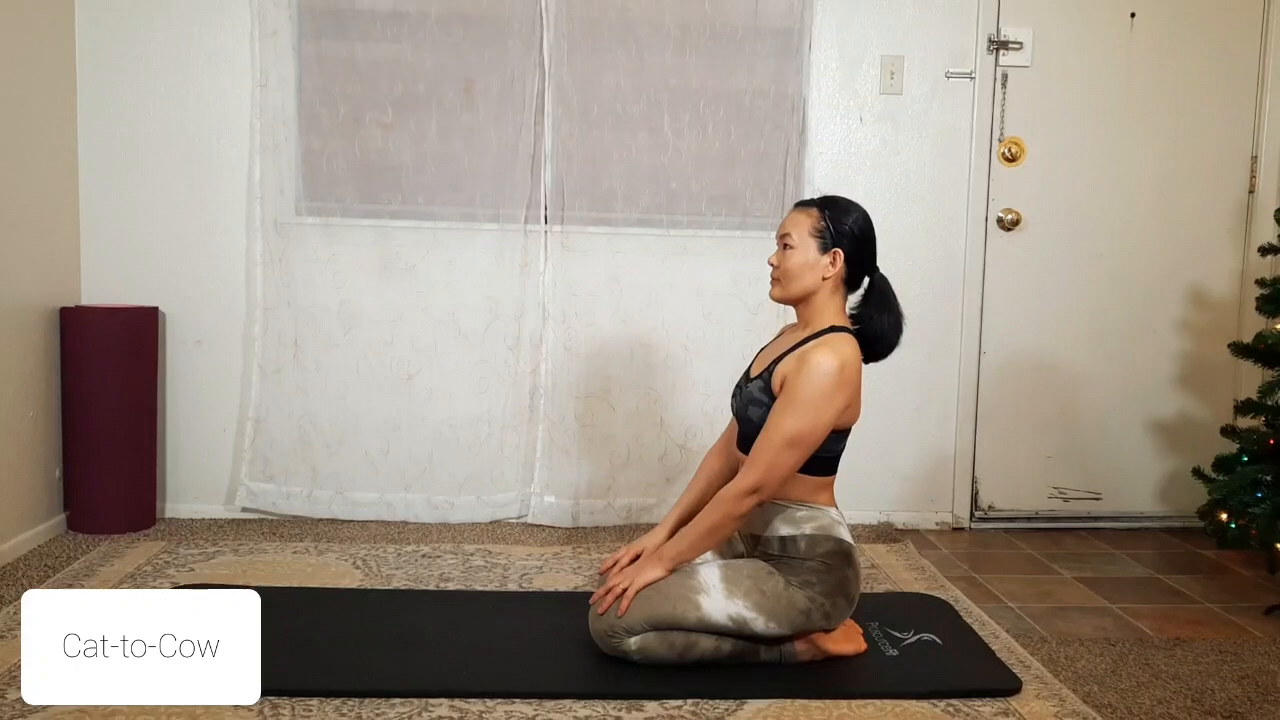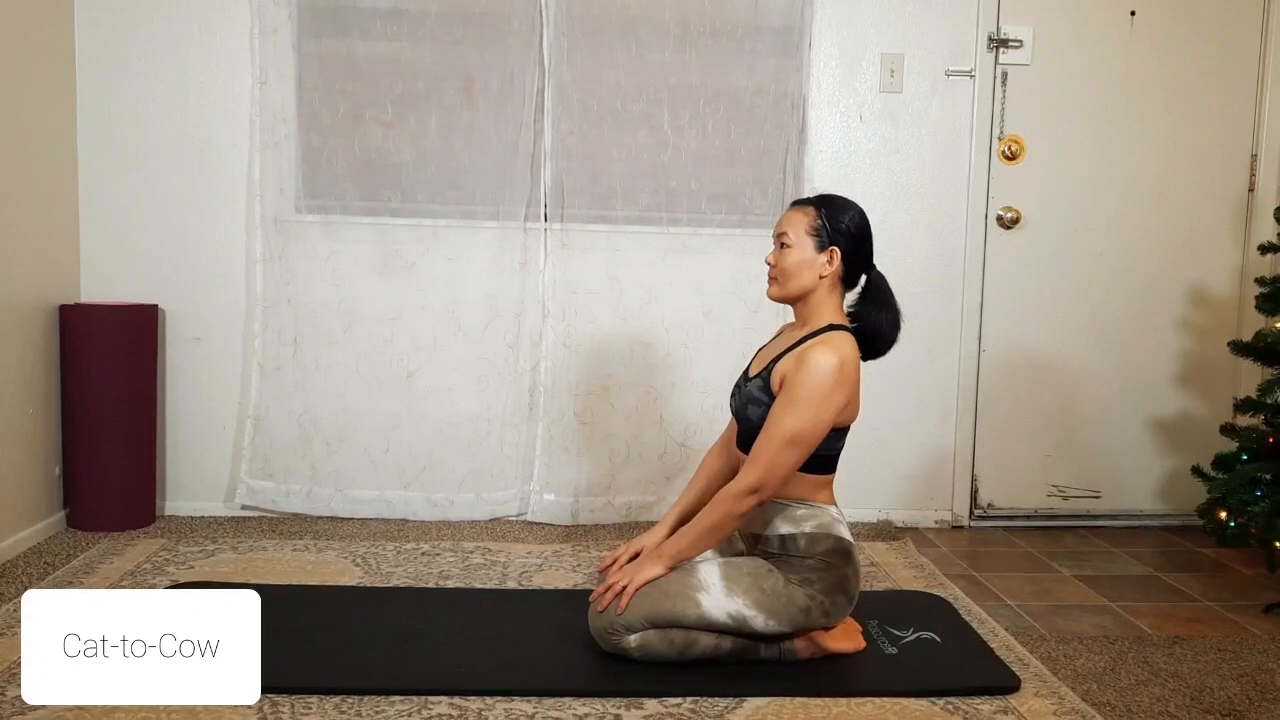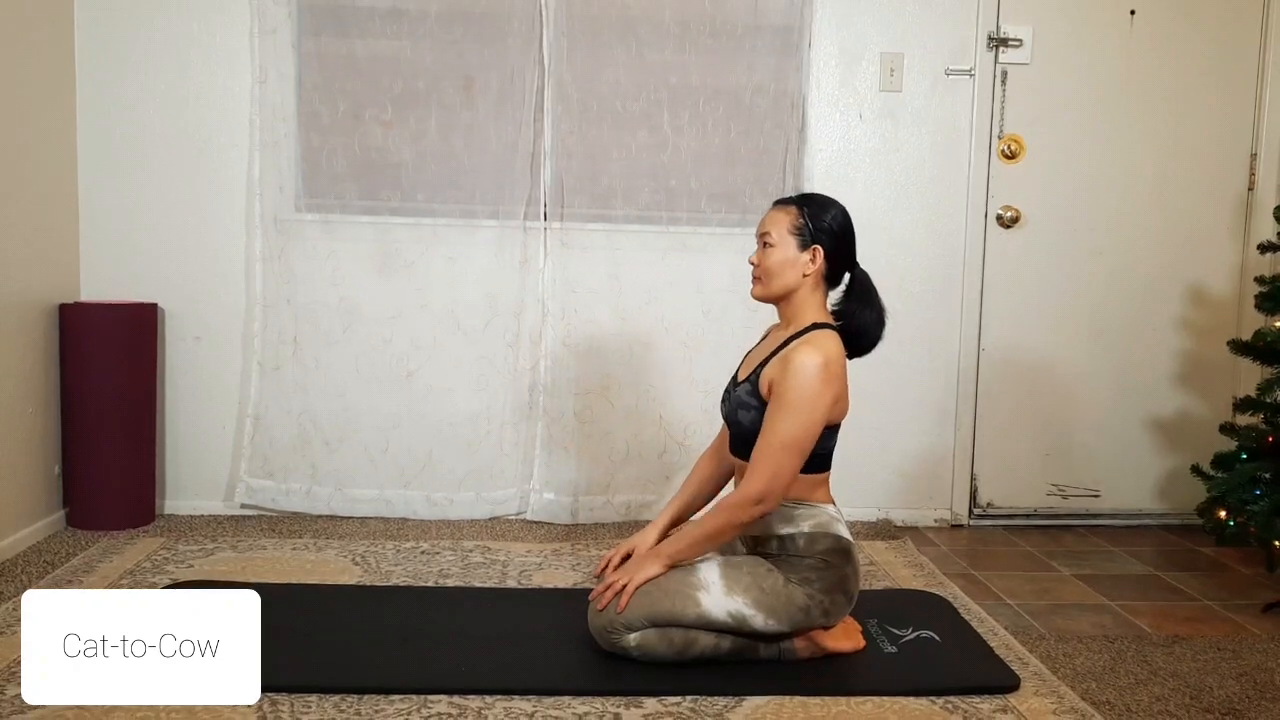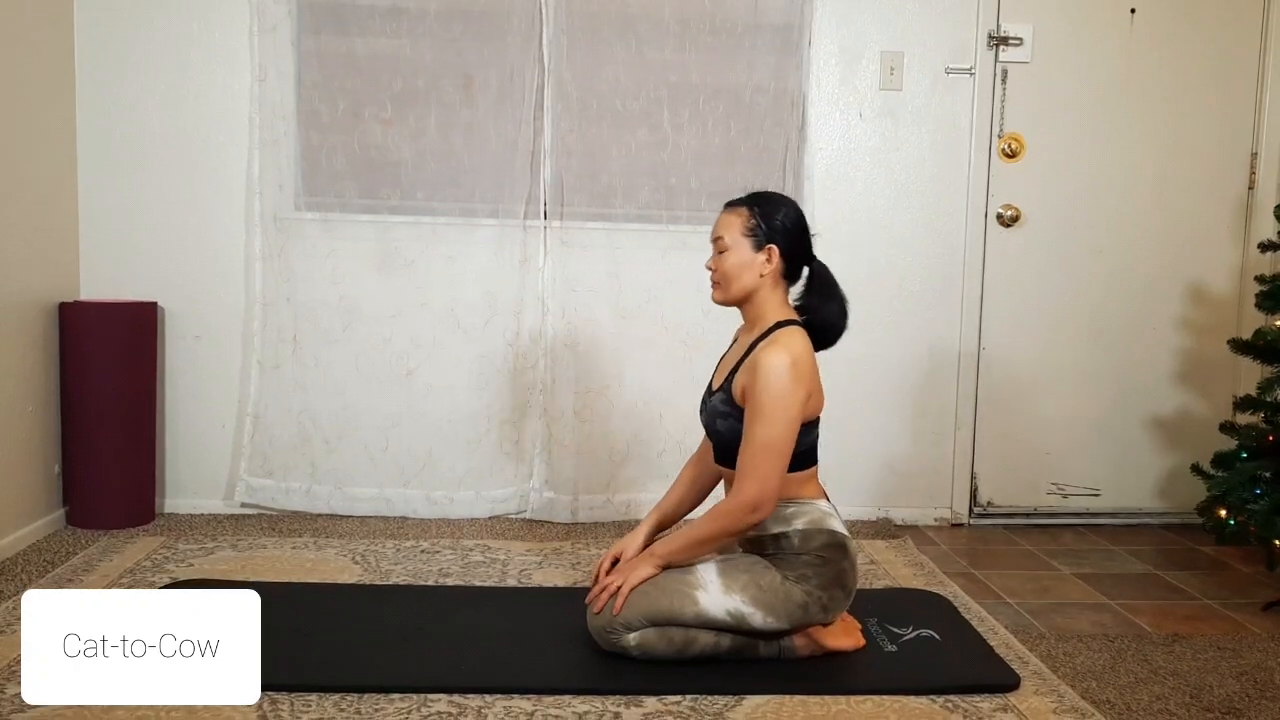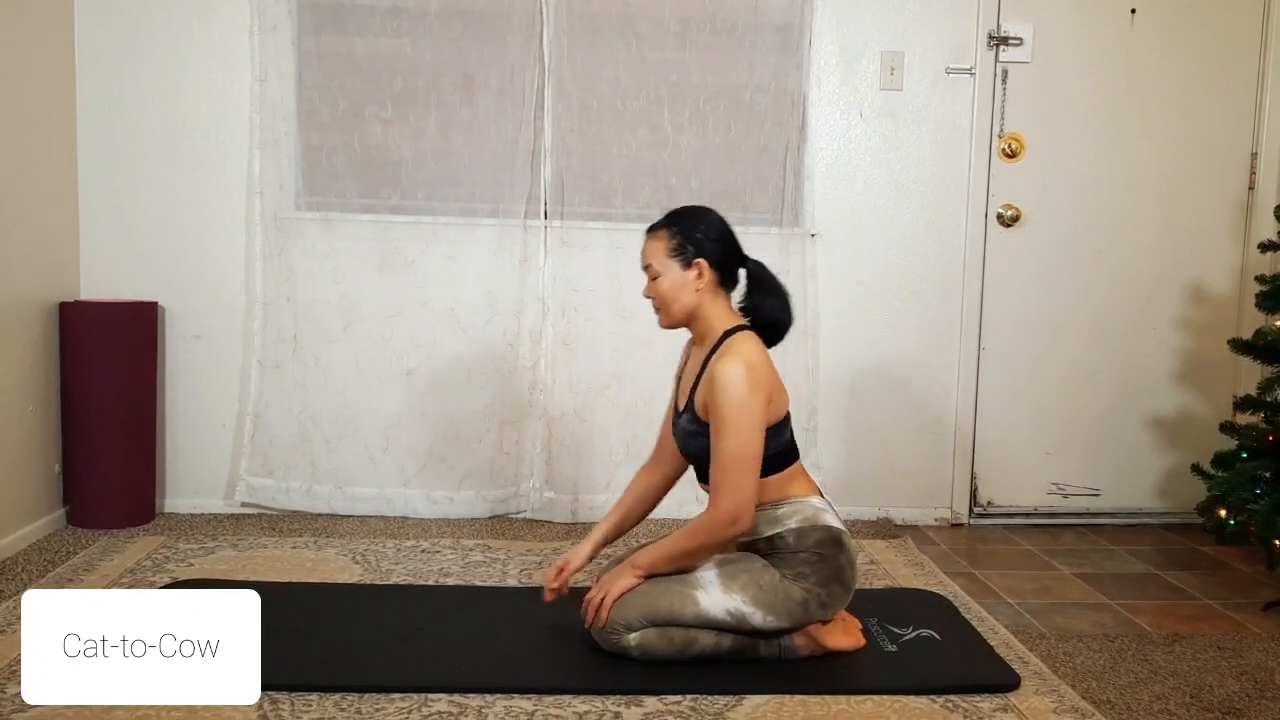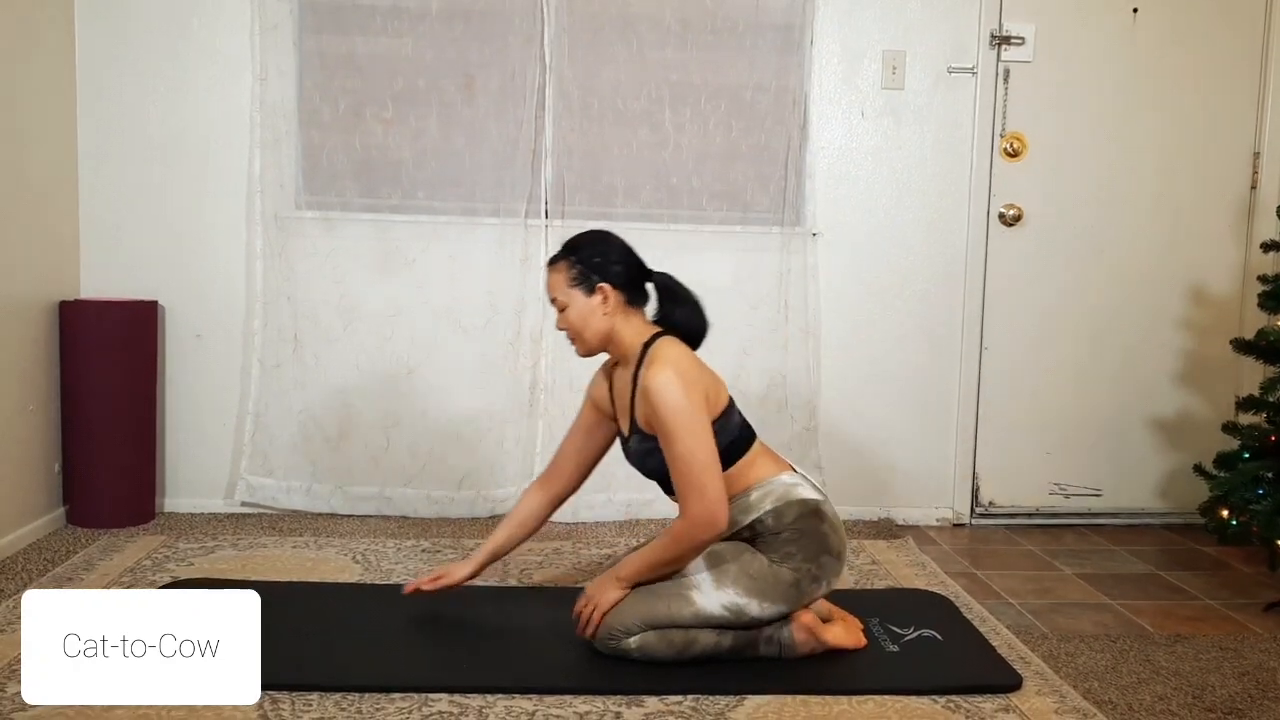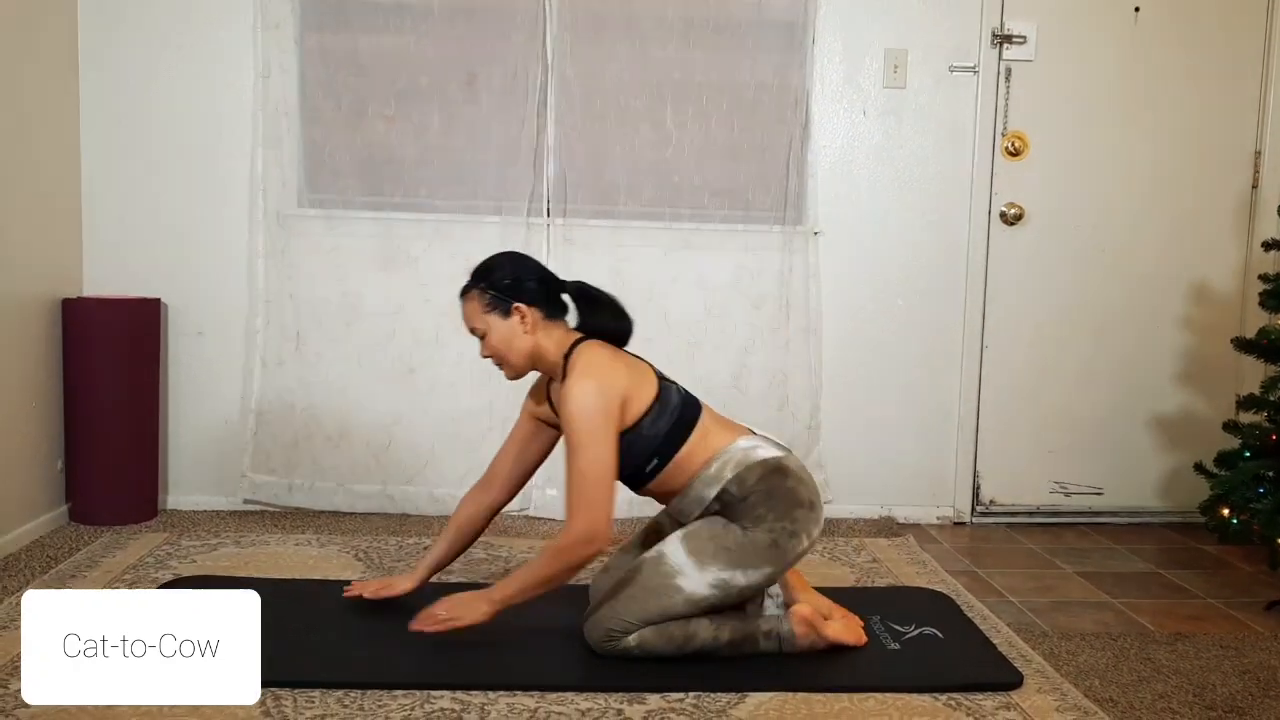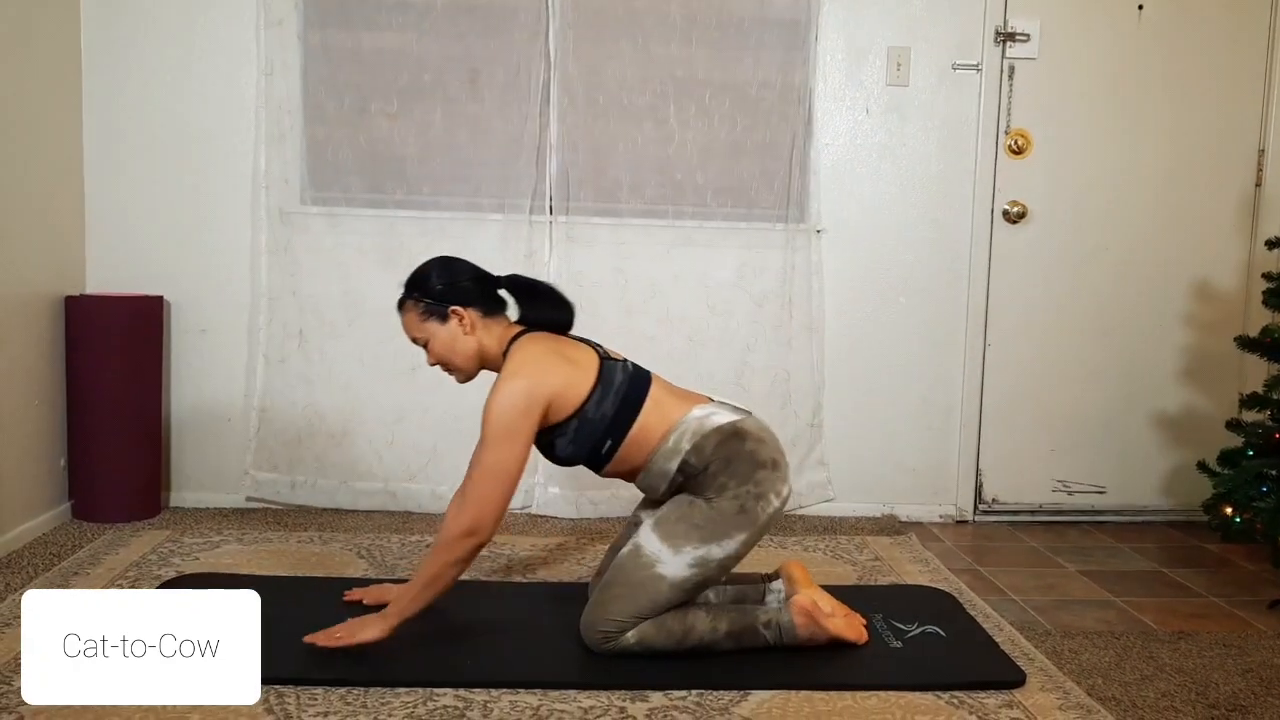
dt=0.3s
person 1, frame 1
left shoulder: (828, 361)
right shoulder: (792, 338)
left elbow: (752, 486)
right elbow: (729, 448)
left wrist: (663, 560)
right wrist: (663, 532)
left hip: (805, 567)
right hip: (758, 539)
left knee: (613, 621)
right knee: (614, 587)
left ankle: (801, 641)
right ankle: (796, 627)
person 1, frame 2
left shoulder: (827, 359)
right shoulder: (792, 338)
left elbow: (752, 486)
right elbow: (730, 448)
left wrist: (662, 558)
right wrist: (663, 530)
left hip: (804, 565)
right hip: (759, 537)
left knee: (614, 617)
right knee: (615, 586)
left ankle: (803, 638)
right ankle: (793, 625)
person 1, frame 3
left shoulder: (811, 359)
right shoulder: (778, 338)
left elbow: (759, 496)
right elbow: (724, 453)
left wrist: (662, 557)
right wrist: (657, 530)
left hip: (805, 565)
right hip: (761, 542)
left knee: (613, 619)
right knee: (614, 585)
left ankle: (798, 639)
right ankle: (797, 624)
person 1, frame 4
left shoulder: (779, 358)
right shoulder: (750, 339)
left elbow: (751, 504)
right elbow: (711, 458)
left wrist: (653, 559)
right wrist: (645, 533)
left hip: (802, 564)
right hip: (760, 543)
left knee: (613, 617)
right knee: (613, 586)
left ankle: (800, 636)
right ankle: (793, 620)
person 1, frame 5
left shoulder: (734, 368)
right shoulder: (698, 352)
left elbow: (730, 517)
right elbow: (663, 465)
left wrist: (636, 567)
right wrist: (589, 547)
left hip: (804, 561)
right hip: (762, 545)
left knee: (616, 620)
right knee: (612, 593)
left ankle: (798, 637)
right ankle: (793, 616)
person 1, frame 6
left shoulder: (663, 378)
right shoulder: (612, 380)
left elbow: (705, 519)
right elbow: (552, 484)
left wrist: (619, 580)
right wrist: (473, 564)
left hip: (791, 539)
right hip: (749, 533)
left knee: (614, 627)
right knee: (608, 596)
left ankle: (793, 632)
right ankle: (780, 604)
person 1, frame 7
left shoulder: (588, 386)
right shoulder: (549, 391)
left elbow: (587, 534)
right elbow: (490, 491)
left wrist: (490, 601)
right wrist: (415, 576)
left hip: (767, 504)
right hip: (719, 500)
left knee: (610, 629)
right knee: (615, 594)
left ankle: (790, 625)
right ankle: (775, 592)
person 1, frame 8
left shoulder: (520, 383)
right shoulder: (525, 364)
left elbow: (473, 528)
right elbow: (469, 498)
left wrist: (387, 619)
right wrist: (411, 587)
left hip: (732, 472)
right hip: (706, 469)
left knee: (605, 629)
right knee: (616, 592)
left ankle: (792, 619)
right ankle: (779, 587)
